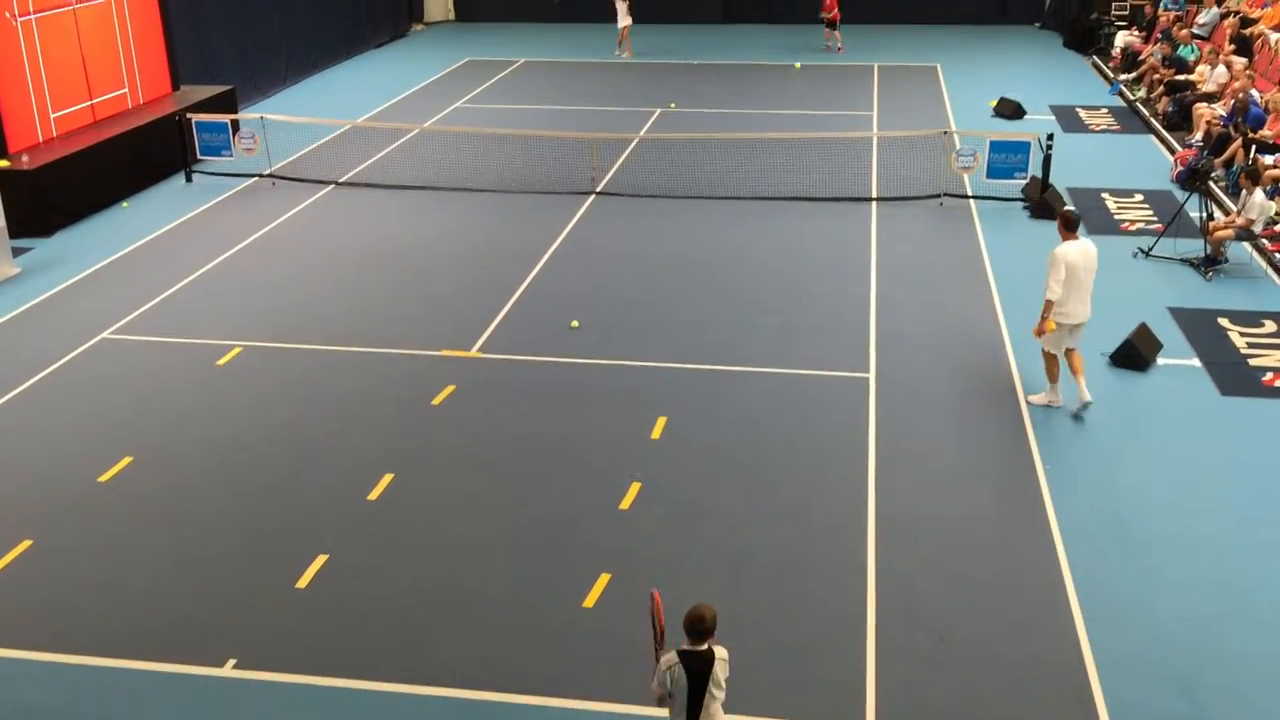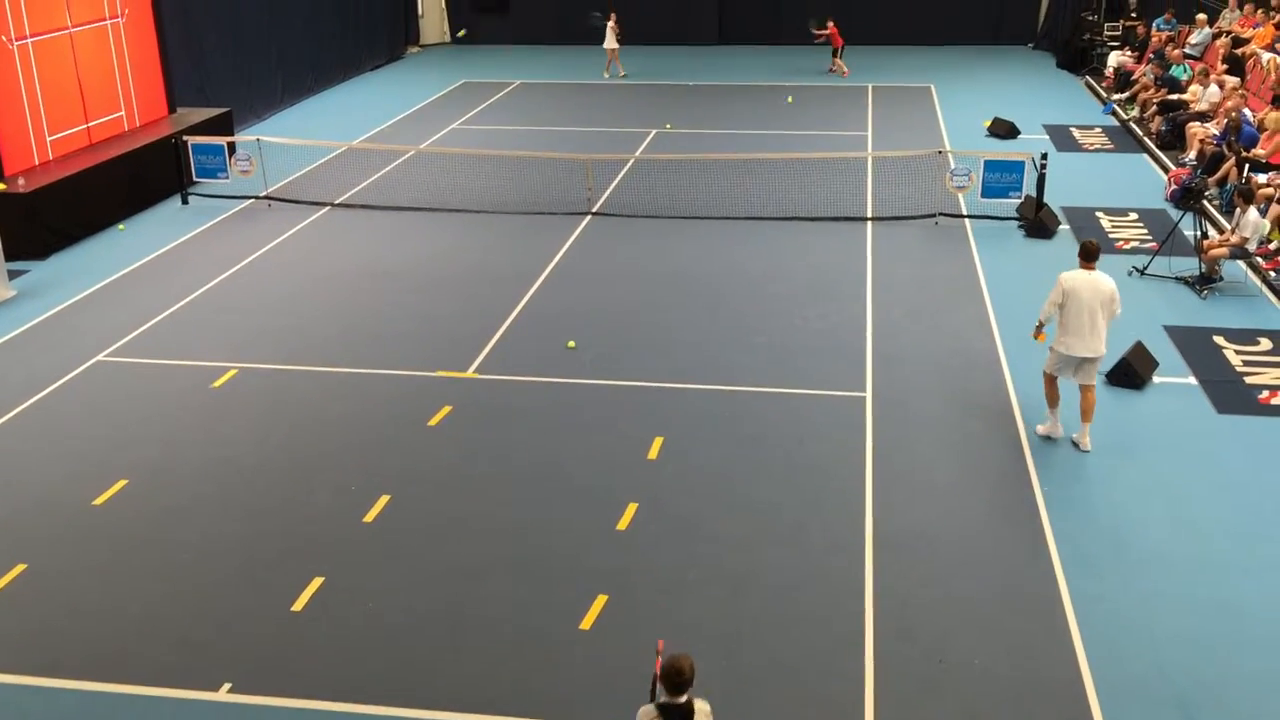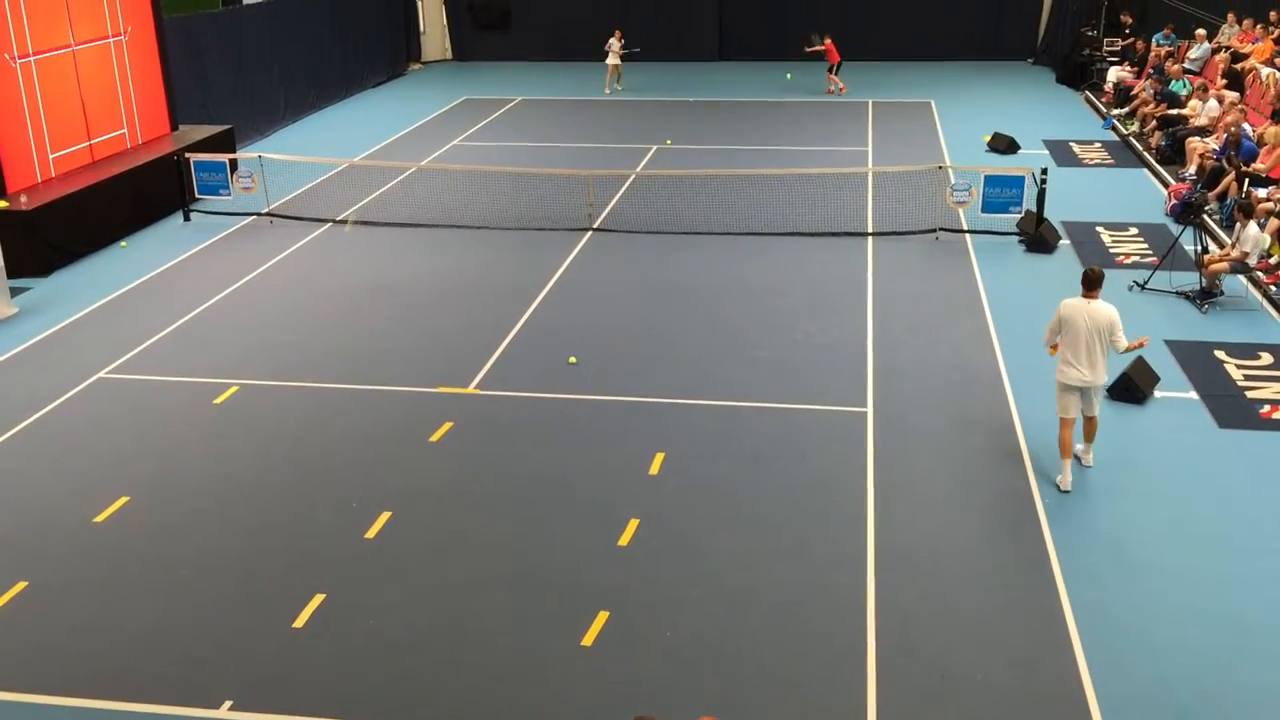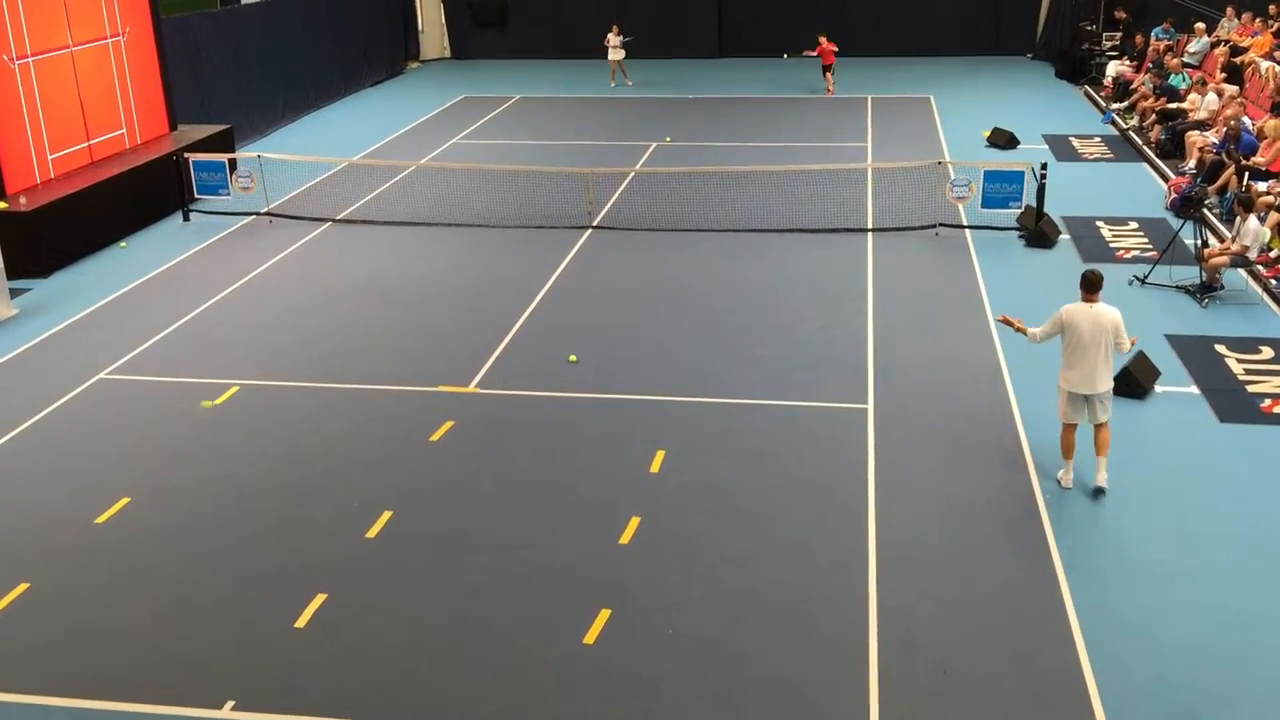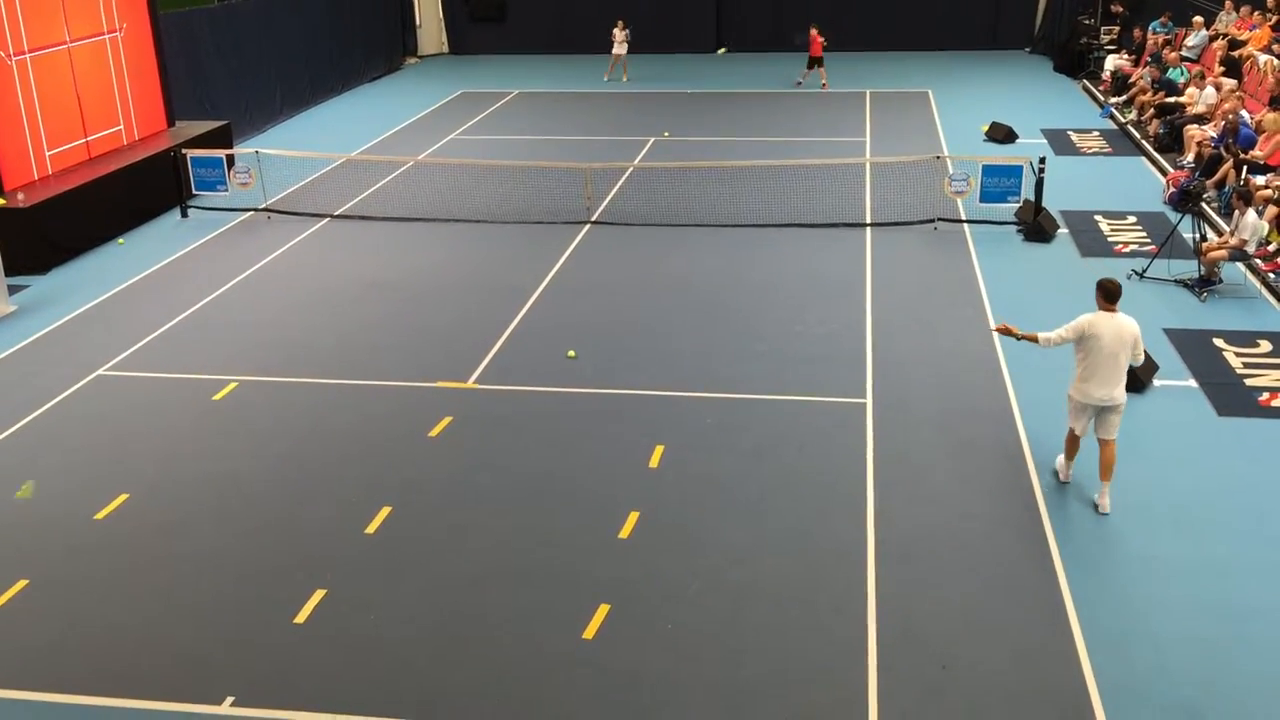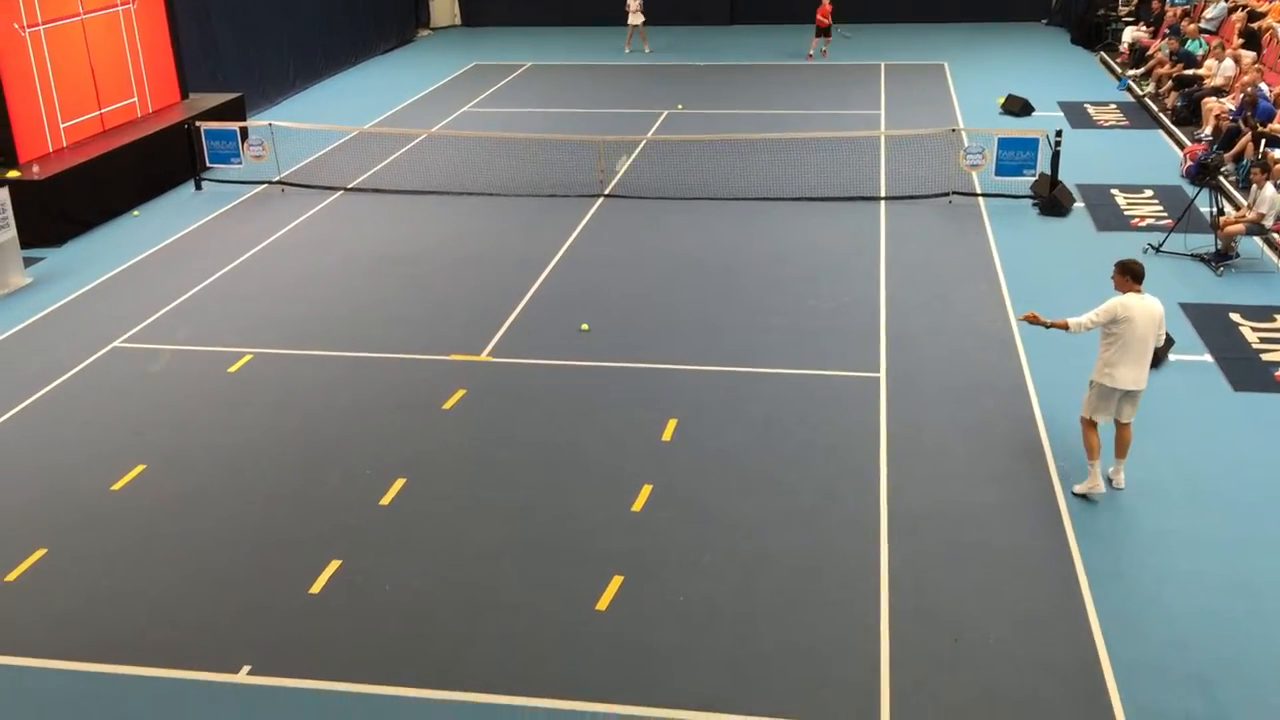
dt=0.4s
person 1, frame 1
left shoulder: (1061, 253)
right shoulder: (1090, 246)
left elbow: (1054, 289)
left wrist: (1043, 318)
left hip: (1062, 314)
right hip: (1082, 312)
left knee: (1049, 353)
right knee: (1071, 349)
left ankle: (1053, 396)
right ankle: (1083, 392)
person 1, frame 2
left shoulder: (1065, 279)
right shoulder: (1108, 283)
left elbow: (1049, 310)
right elbow: (1114, 314)
left wrist: (1038, 328)
right wrist: (1114, 307)
left hip: (1067, 345)
right hip: (1095, 348)
left knee: (1049, 377)
right knee: (1088, 389)
left ankle: (1054, 425)
right ankle: (1084, 437)
person 1, frame 3
left shoulder: (1066, 306)
right shoulder: (1110, 312)
left elbow: (1049, 339)
right elbow: (1120, 346)
left wrist: (1054, 344)
right wrist: (1137, 345)
left hip: (1068, 376)
right hip: (1096, 376)
left knee: (1066, 423)
right knee: (1091, 415)
left ankle: (1066, 476)
right ankle: (1087, 453)
person 1, frame 4
left shoulder: (1067, 313)
right shoulder: (1113, 314)
left elbow: (1039, 335)
right elbow: (1122, 348)
left wrist: (1016, 325)
right wrist: (1131, 343)
left hip: (1072, 382)
right hip: (1101, 382)
left knee: (1069, 426)
right knee: (1101, 425)
left ankle: (1067, 475)
right ankle: (1101, 474)
person 1, frame 5
left shoulder: (1088, 322)
right shoulder: (1132, 325)
left elbow: (1052, 339)
right elbow: (1138, 360)
left wrist: (1018, 335)
left hip: (1085, 393)
right hip: (1115, 396)
left knee: (1074, 432)
right knee: (1107, 443)
left ankle: (1066, 471)
right ankle: (1104, 497)
person 1, frame 6
left shoulder: (1118, 305)
right shoulder: (1157, 306)
left elbow: (1082, 324)
right elbow: (1159, 341)
left wrist: (1046, 323)
left hip: (1109, 377)
right hip: (1137, 379)
left knee: (1088, 422)
right knee: (1124, 425)
left ankle: (1094, 479)
right ankle: (1117, 474)
